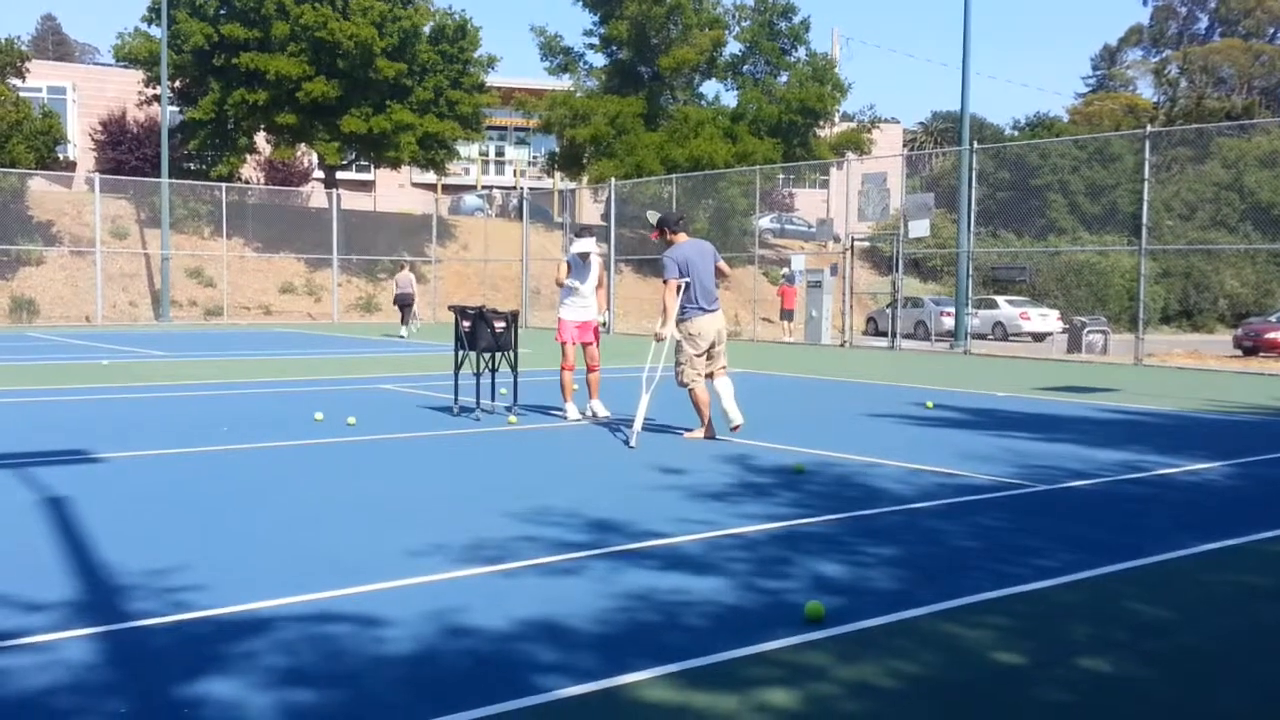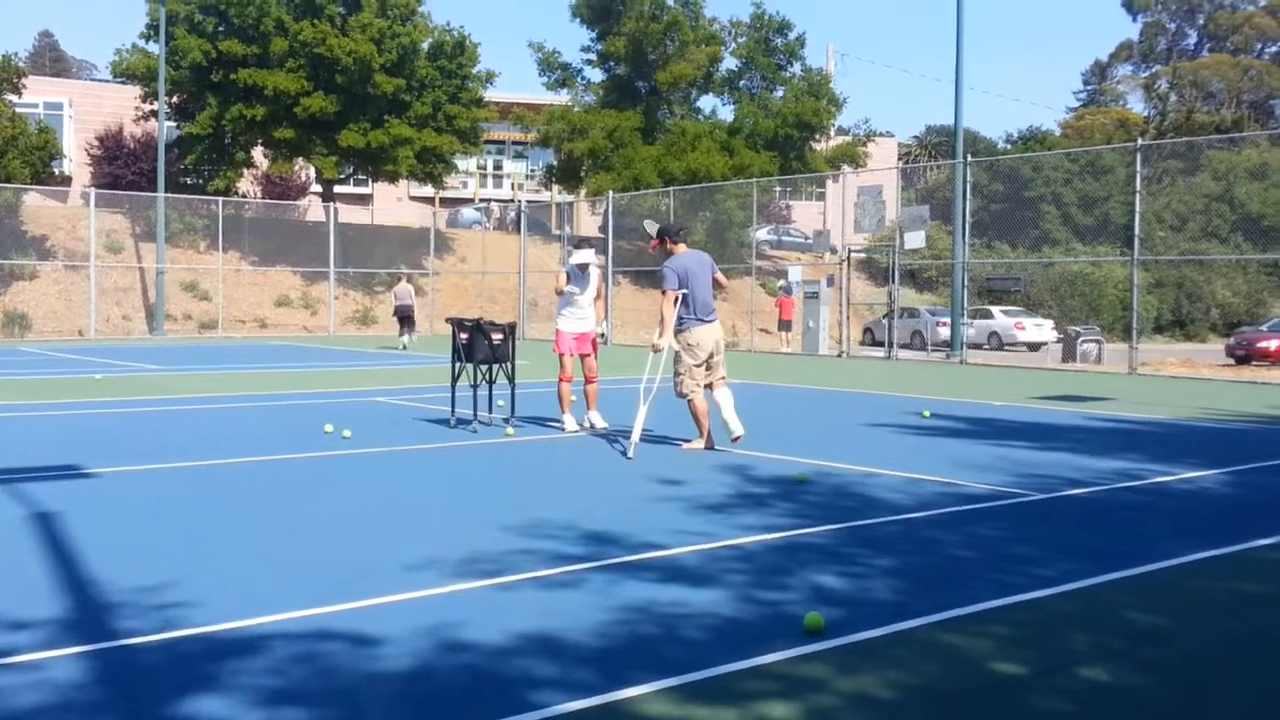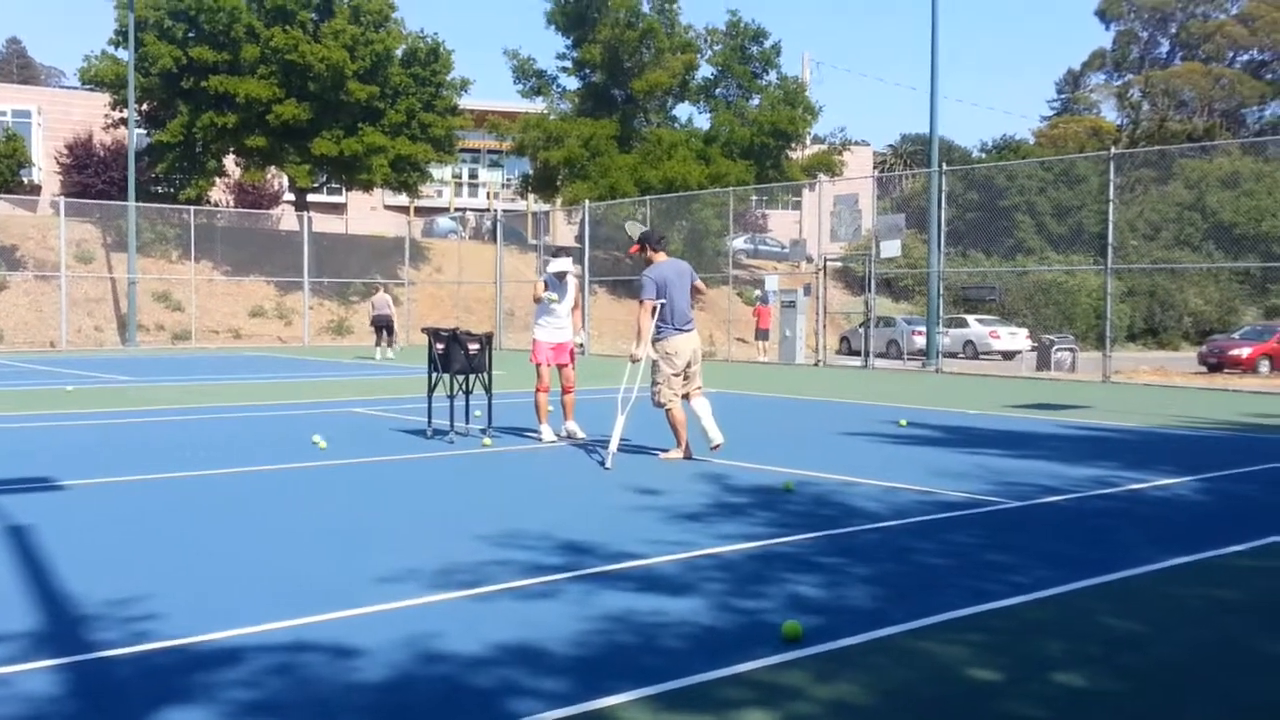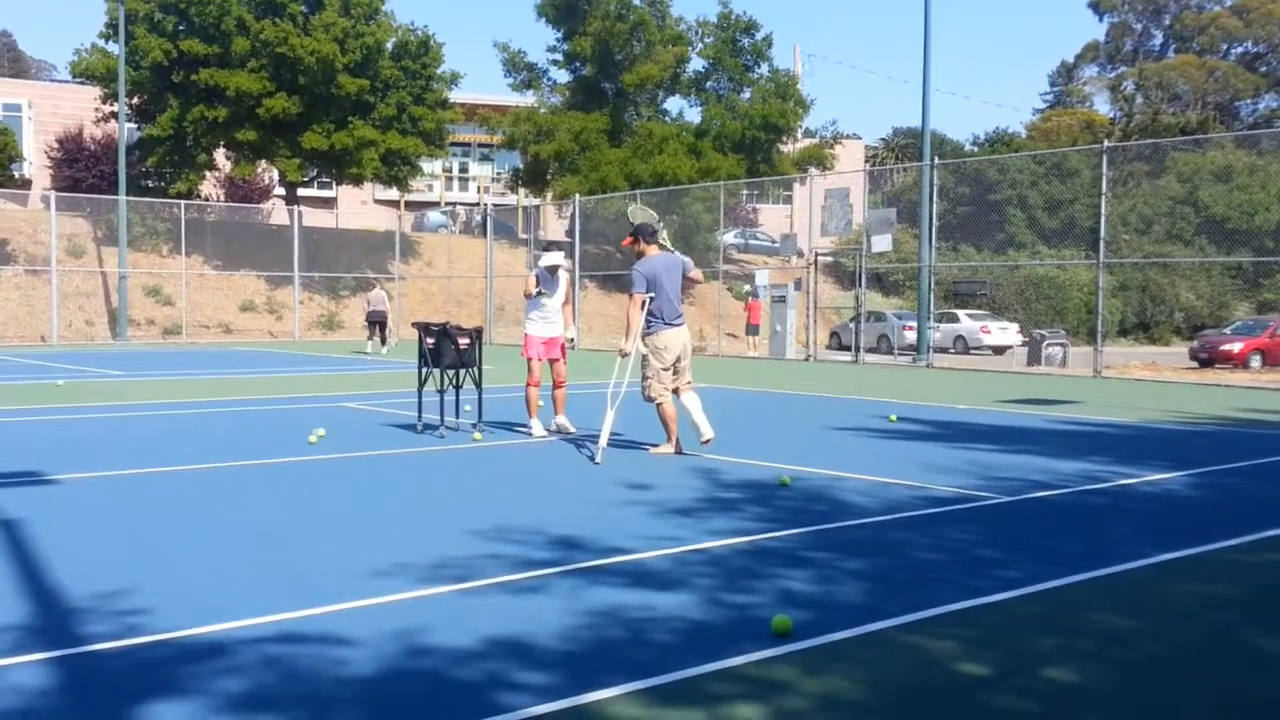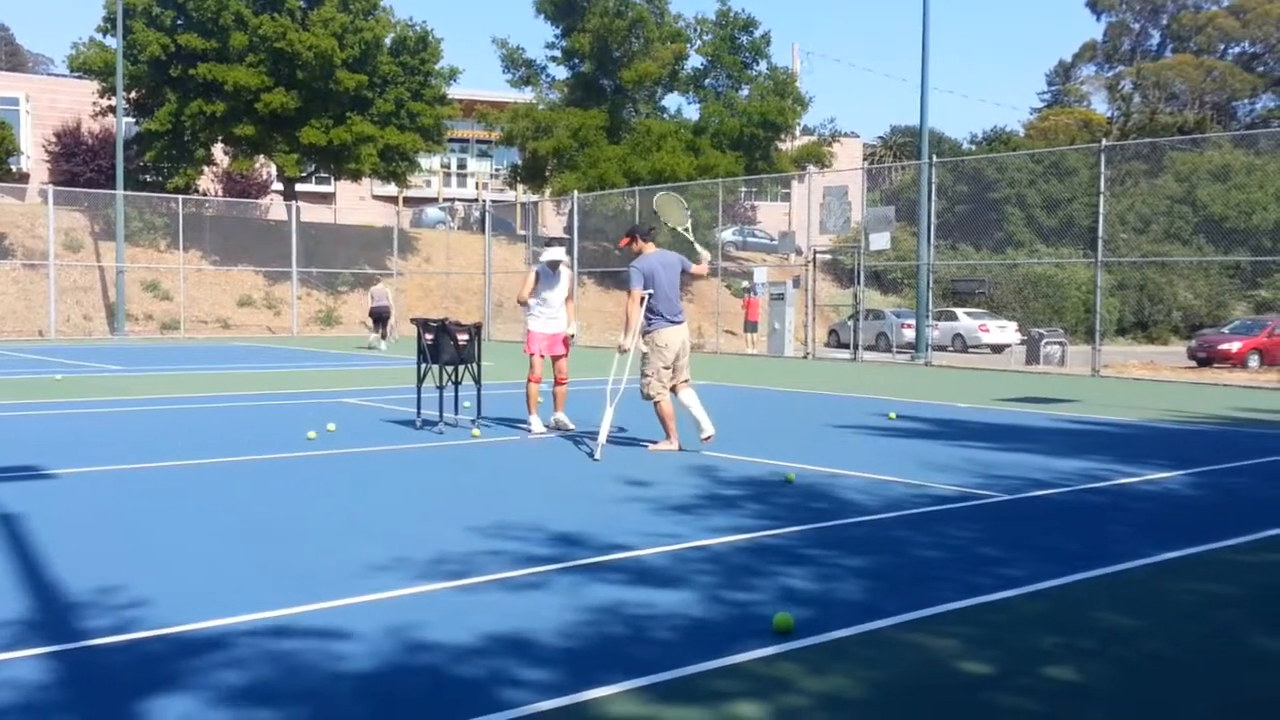
dt=0.2s
person 1, frame 1
left shoulder: (671, 255)
right shoulder: (706, 246)
left elbow: (670, 292)
right elbow: (726, 272)
left wrist: (667, 325)
left hip: (693, 323)
right hip: (716, 317)
left knee: (694, 379)
right knee: (718, 370)
left ankle: (706, 428)
right ankle: (732, 412)
person 1, frame 2
left shoulder: (670, 266)
right shoulder: (704, 257)
left elbow: (668, 302)
right elbow: (723, 283)
left wrist: (664, 336)
left hip: (692, 333)
right hip: (714, 328)
left knee: (693, 389)
right knee: (717, 380)
left ankle: (704, 438)
right ankle: (733, 422)
person 1, frame 3
left shoulder: (649, 275)
right shoulder: (683, 266)
left elbow: (646, 312)
right elbow: (702, 290)
left wrist: (640, 346)
left hip: (669, 342)
right hip: (691, 337)
left knee: (670, 399)
right knee: (694, 390)
left ankle: (682, 448)
right ankle: (712, 431)
person 1, frame 4
left shoulder: (640, 268)
right shoulder: (676, 259)
left elbow: (635, 306)
right elbow: (699, 278)
left wrist: (629, 341)
right wrist: (689, 263)
left hip: (659, 337)
right hip: (681, 332)
left knee: (660, 394)
right knee: (683, 385)
left ankle: (672, 443)
right ankle: (702, 425)
person 1, frame 5
left shoulder: (637, 265)
right shoulder: (674, 257)
left elbow: (634, 302)
right elbow: (702, 272)
left wrist: (628, 337)
right wrist: (706, 260)
left hip: (659, 334)
right hip: (681, 329)
left knee: (658, 391)
right knee: (681, 383)
left ankle: (672, 440)
right ankle: (702, 421)
person 2, frame 1
left shoulder: (598, 262)
right shoulder: (567, 263)
right elbow: (558, 279)
left wrist: (602, 311)
right wrist: (566, 283)
left hip: (590, 318)
right hip: (569, 317)
left knee: (594, 362)
right knee: (568, 363)
left ankle: (594, 403)
right ankle: (569, 406)
person 2, frame 2
left shoulder: (596, 273)
right shoulder: (566, 273)
right elbow: (558, 289)
left wrist: (600, 322)
right wrist: (565, 289)
left hip: (588, 329)
right hip: (566, 329)
left knee: (592, 374)
right knee: (566, 374)
left ankle: (592, 415)
right ankle: (567, 417)
person 2, frame 3
left shoulder: (574, 283)
right shoulder: (543, 282)
right elbow: (536, 297)
left wrist: (578, 332)
right wrist: (543, 296)
left hip: (565, 339)
right hip: (544, 338)
left knee: (569, 384)
right knee: (543, 384)
left ankle: (569, 425)
right ankle: (544, 427)
person 2, frame 4
left shoulder: (565, 277)
right shoulder: (535, 277)
right elbow: (526, 293)
left wrist: (569, 326)
right wrist: (534, 292)
left hip: (557, 334)
right hip: (535, 333)
left knee: (560, 378)
right knee: (534, 378)
left ankle: (559, 419)
right ankle: (534, 422)
person 2, frame 5
left shoulder: (567, 274)
right shoulder: (536, 273)
right elbow: (521, 297)
left wrist: (571, 323)
right wrist: (528, 301)
left hip: (559, 330)
right hip: (538, 329)
left knee: (562, 375)
right knee: (535, 375)
left ankle: (558, 416)
right ankle: (533, 418)
